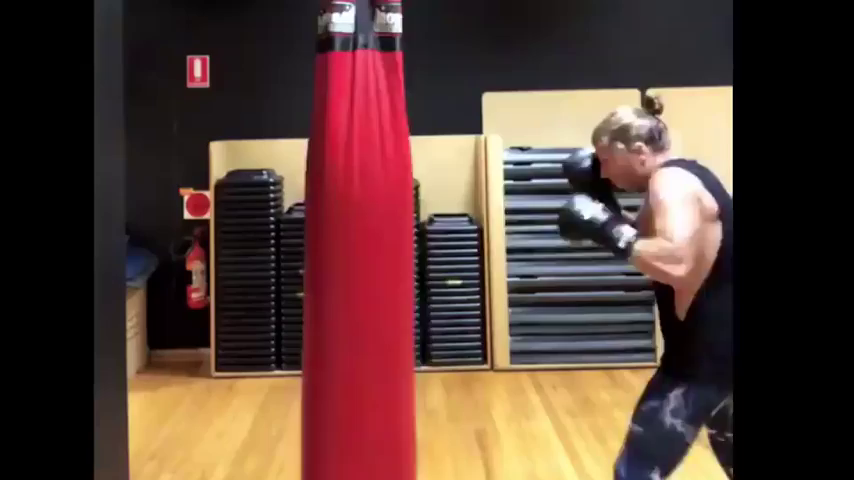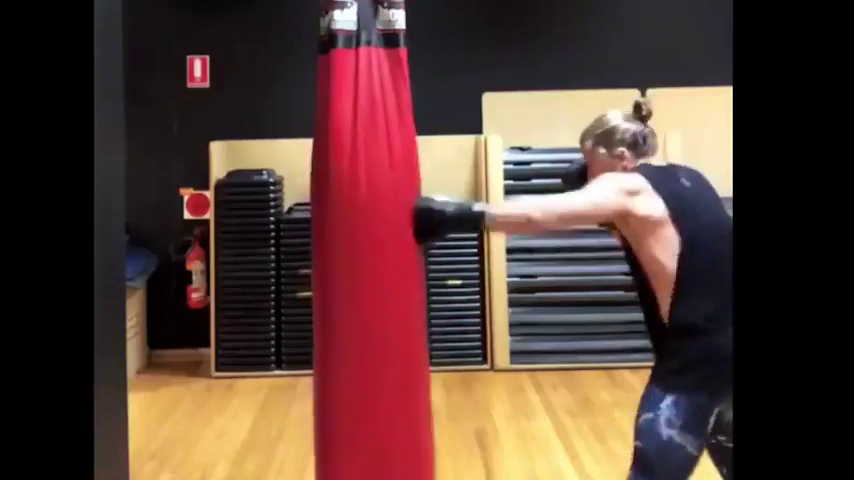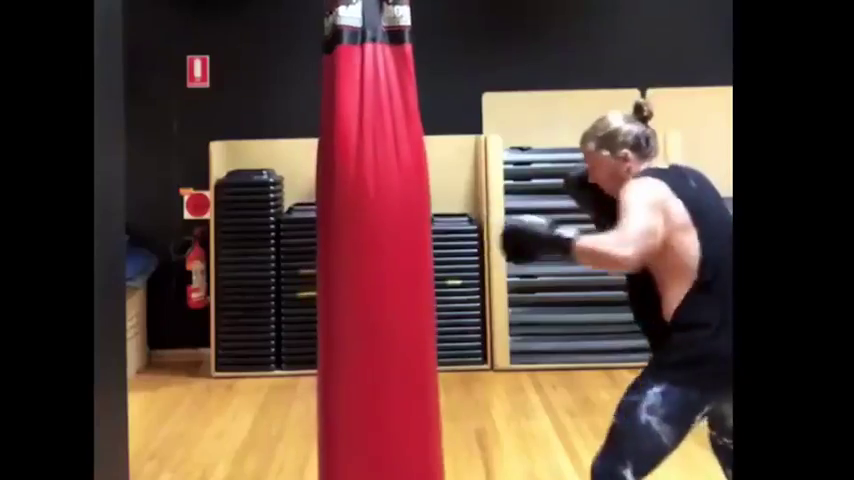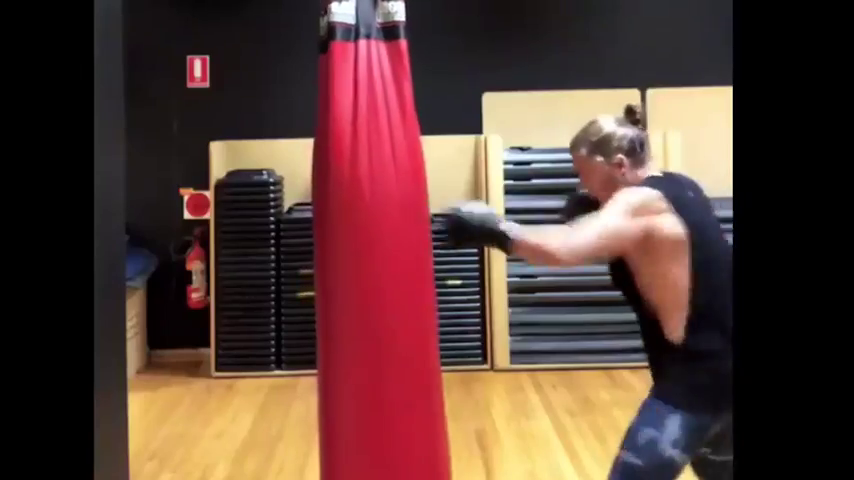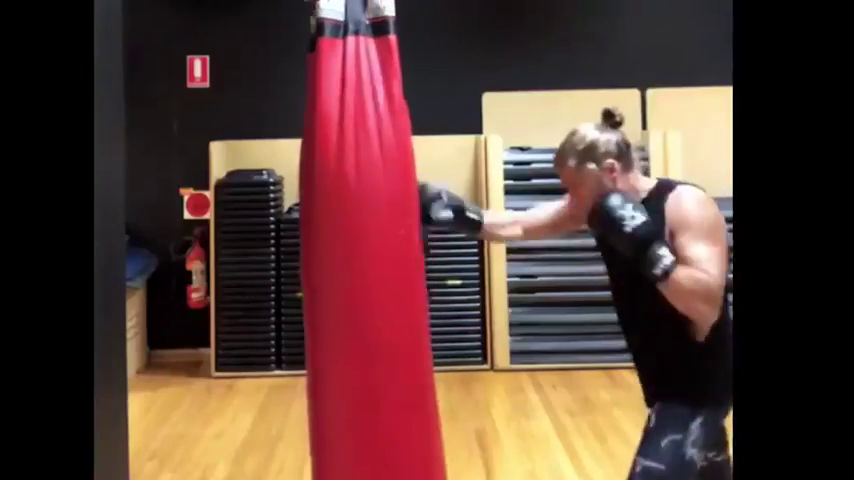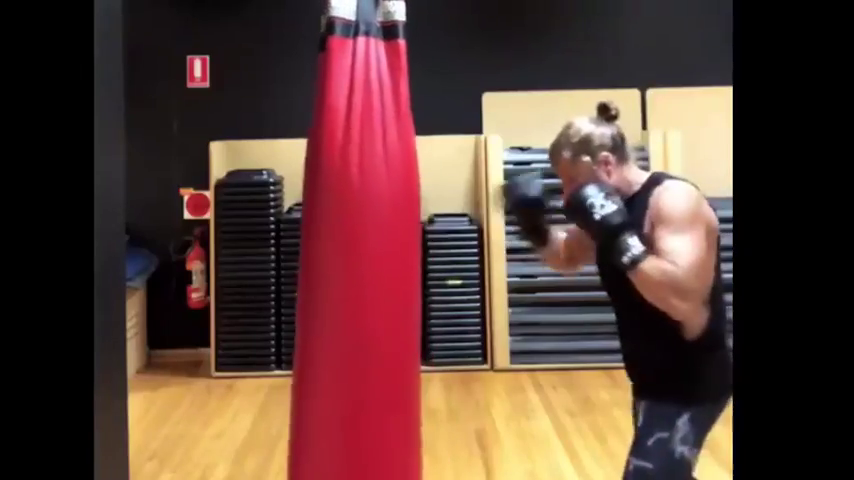
dt=0.2s
person 1, frame 1
left shoulder: (673, 182)
right shoulder: (695, 178)
left elbow: (674, 263)
right elbow: (660, 244)
left wrist: (611, 230)
right wrist: (600, 195)
left hip: (706, 354)
right hip: (730, 347)
person 1, frame 2
left shoulder: (627, 186)
right shoulder: (687, 180)
left elbow: (541, 214)
left wrist: (461, 213)
left hip: (694, 360)
right hip: (721, 351)
person 1, frame 3
left shoulder: (646, 190)
right shoulder: (690, 183)
left elbow: (624, 253)
left wrist: (551, 238)
right wrist: (601, 204)
left hip: (693, 361)
right hip: (726, 354)
person 1, frame 4
left shoulder: (643, 203)
right shoulder: (677, 188)
left elbow: (562, 248)
left wrist: (492, 231)
left hip: (697, 378)
right hip: (710, 370)
person 1, frame 5
left shoulder: (688, 205)
right shoulder: (599, 204)
left elbow: (706, 301)
right elbow: (524, 226)
left wrist: (649, 248)
right wrist: (464, 217)
left hip: (699, 380)
right hip: (666, 376)
person 1, frame 6
left shoulder: (675, 200)
right shoulder: (615, 199)
left elbow: (680, 296)
right elbow: (564, 259)
left wrist: (618, 236)
right wrist: (534, 225)
left hip: (686, 380)
right hip: (658, 374)
